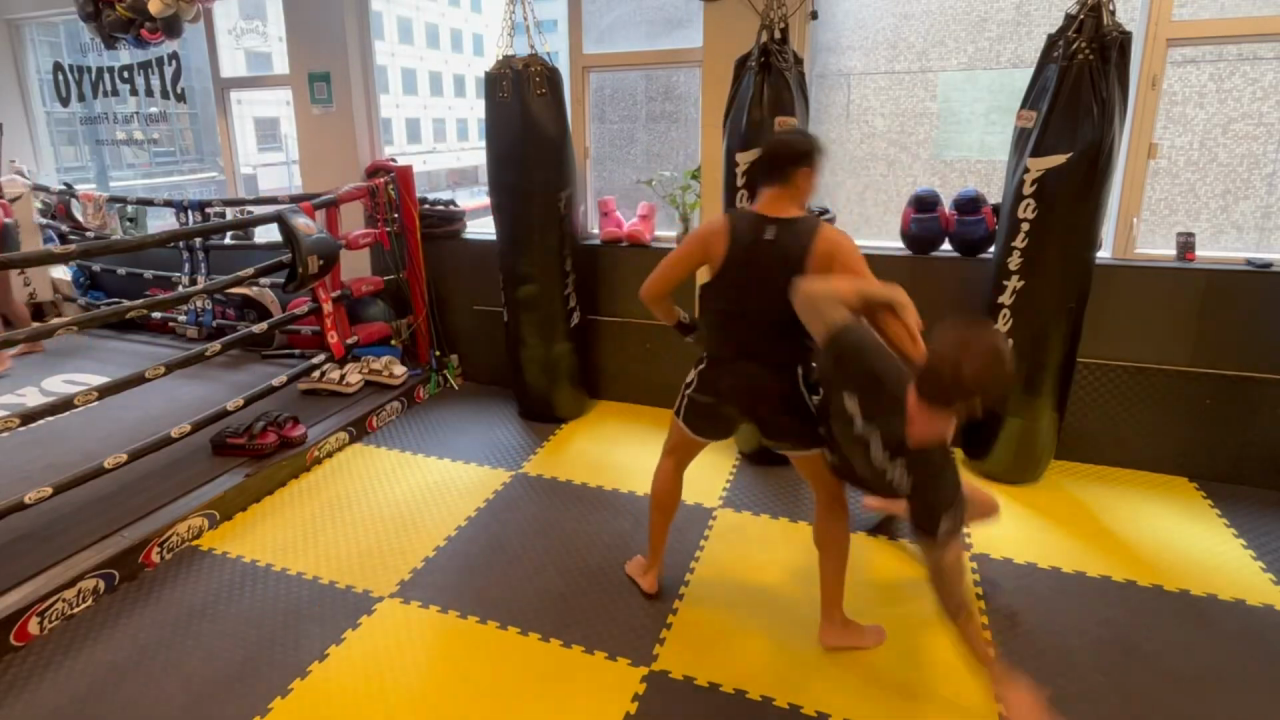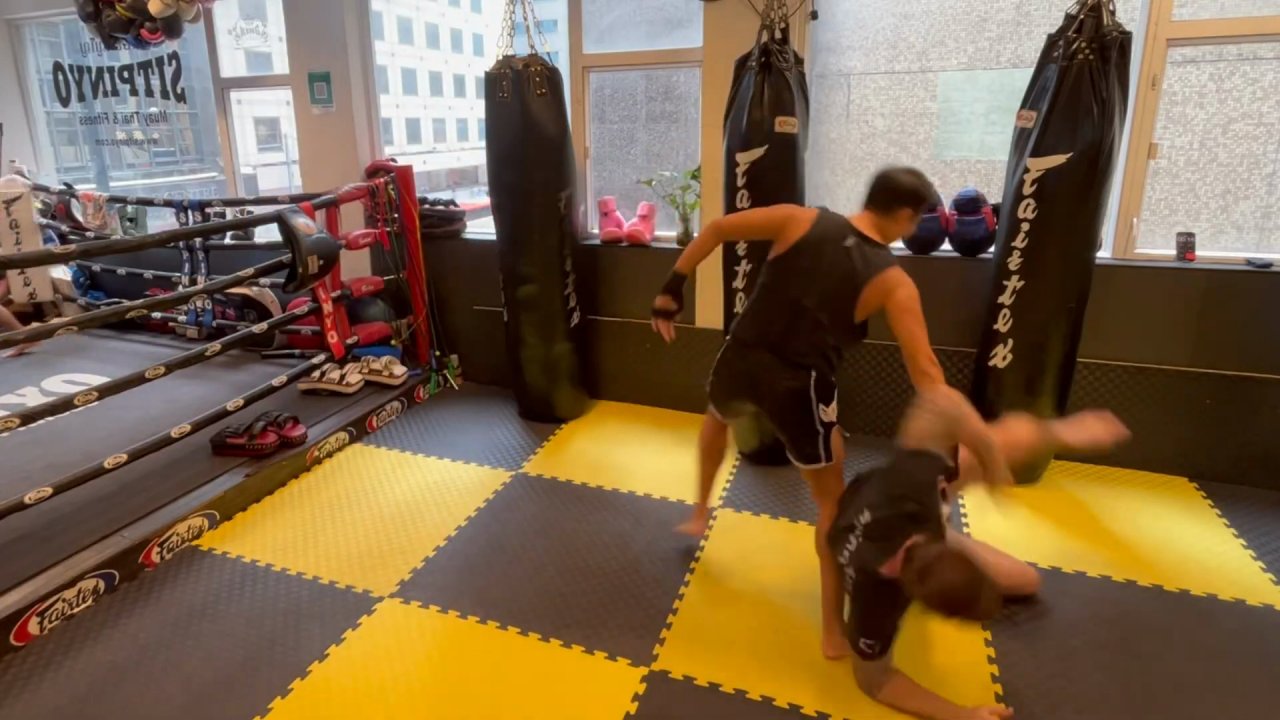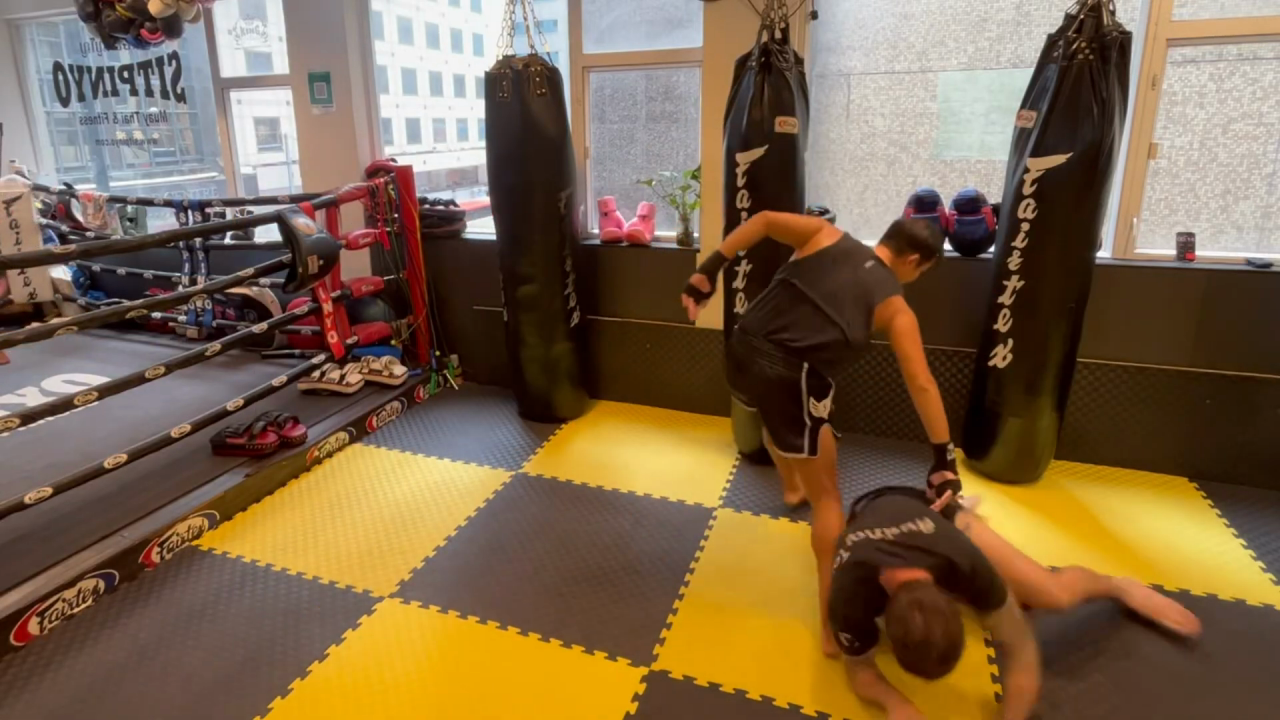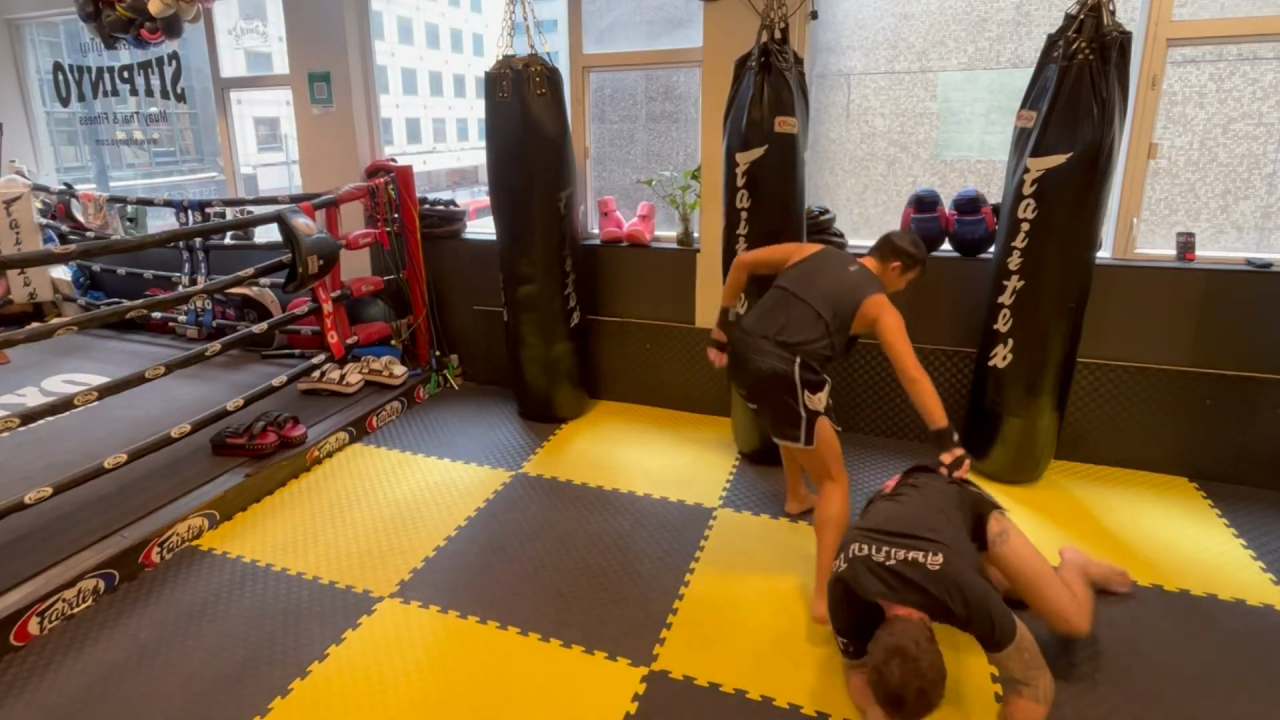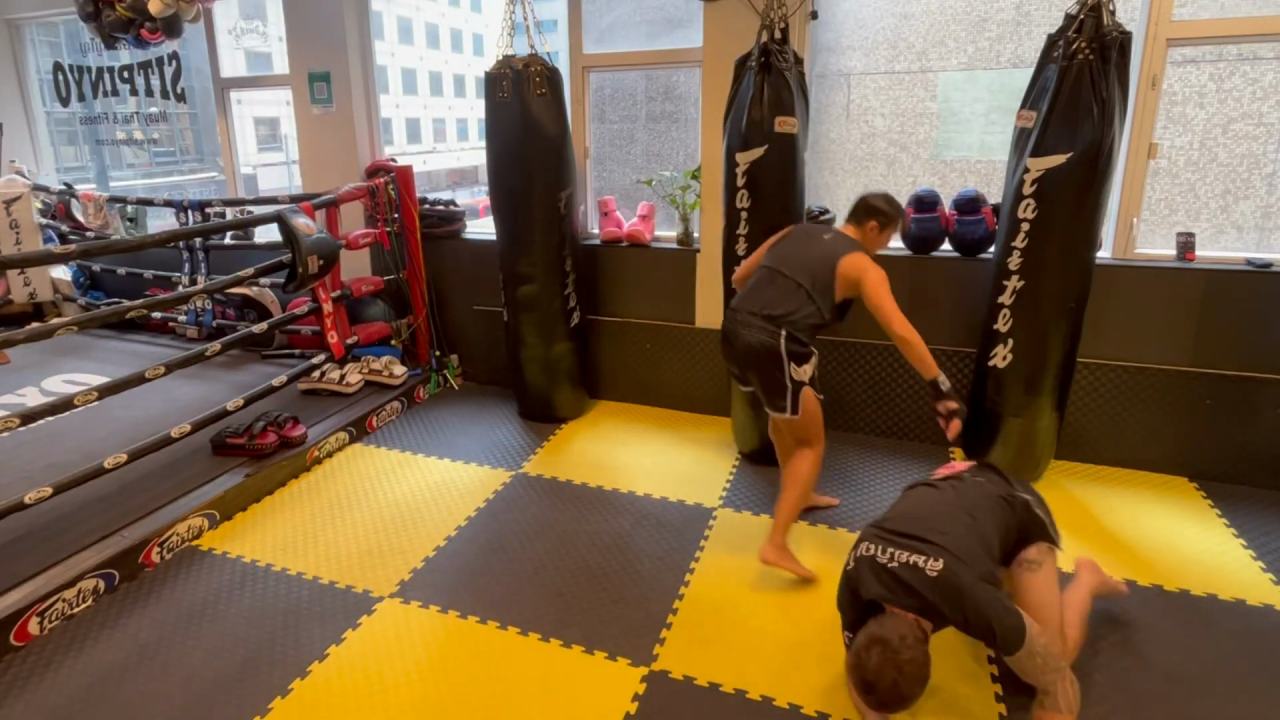
dt=0.2s
person 1, frame 1
left shoulder: (716, 233)
right shoulder: (828, 242)
left elbow: (651, 293)
right elbow: (886, 315)
left wrist: (682, 322)
left hip: (718, 377)
right hip: (784, 384)
left knee: (672, 459)
right knee: (830, 494)
left ankle: (650, 566)
right ankle: (834, 622)
person 1, frame 2
left shoulder: (803, 220)
right shoulder: (893, 281)
left elbow: (718, 227)
right elbow: (923, 366)
left wrist: (672, 289)
left hip: (743, 360)
right hip: (801, 385)
left knee: (718, 417)
right knee: (831, 500)
left ankle: (699, 512)
right ankle: (834, 630)
person 1, frame 3
left shoulder: (827, 236)
right shoulder: (894, 305)
left elbow: (764, 219)
right elbow: (921, 384)
left wrist: (708, 271)
right wrist: (943, 457)
left hip: (744, 353)
right hip: (794, 378)
left knee: (772, 412)
right knee: (827, 498)
left ankle: (792, 488)
right ankle: (835, 627)
person 1, frame 4
left shoulder: (813, 252)
right shoulder: (879, 306)
left elbow: (746, 261)
right elbow: (912, 374)
left wrist: (725, 324)
right wrist: (948, 441)
left hip: (743, 356)
right hip: (785, 372)
left knee: (790, 417)
right knee: (834, 482)
left ankle: (796, 495)
right ankle: (827, 597)
person 1, frame 5
left shoulder: (794, 233)
right shoulder: (863, 267)
left elbow: (740, 277)
right elbow: (901, 332)
right wrist: (941, 390)
left hip: (735, 333)
right hip: (775, 347)
left knee: (781, 408)
right knee: (810, 444)
left ankle: (797, 493)
right ankle: (777, 544)
person 2, frame 1
left shoulder: (861, 354)
right shoulder: (937, 489)
left elbow: (807, 292)
right elbow: (951, 597)
left wrist: (885, 295)
right wrist: (1002, 678)
right knee: (983, 506)
person 2, frame 2
left shoulder: (905, 492)
right shoulder: (876, 599)
left elbow: (938, 399)
right elbow: (874, 681)
left wrist: (990, 444)
right knee: (1025, 581)
left ankle: (1058, 434)
person 2, frame 3
left shoulder: (963, 562)
right shoulder: (852, 597)
left elbow: (1024, 655)
right elbow: (859, 670)
left knee: (1055, 595)
left ankle: (1120, 588)
person 2, frame 4
left shoulder: (970, 598)
right shoulder: (847, 593)
left elbow: (1035, 681)
right elbow: (857, 670)
left knee: (1072, 619)
left ankle: (1074, 566)
person 2, frame 5
left shoulder: (970, 601)
right shoulder: (856, 584)
left elbow: (1060, 686)
right elbow: (859, 665)
left hip: (1016, 507)
left ankle: (1087, 580)
